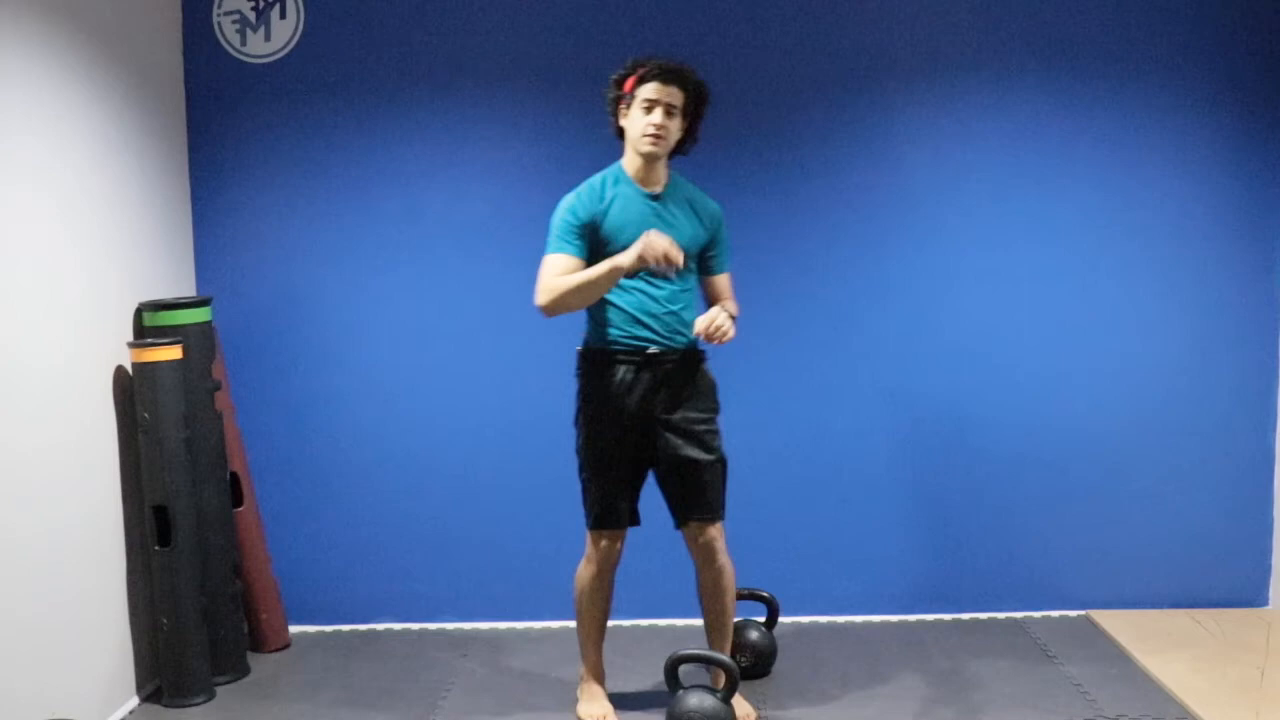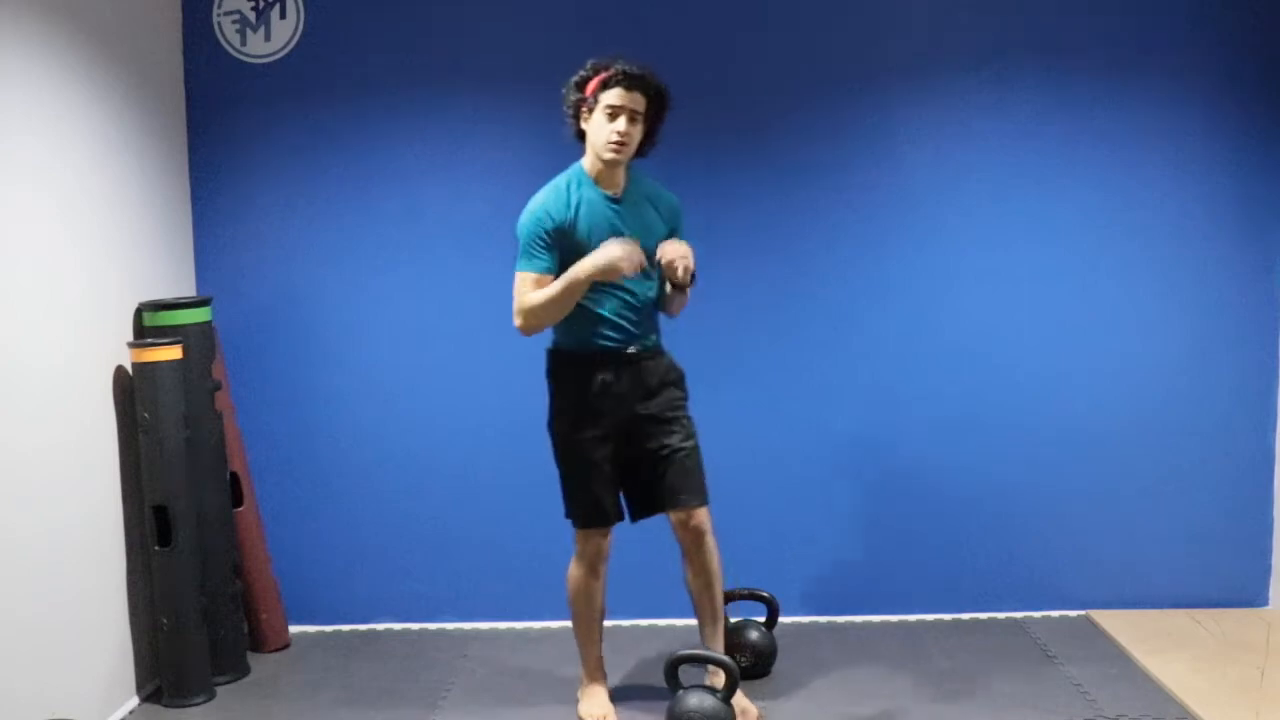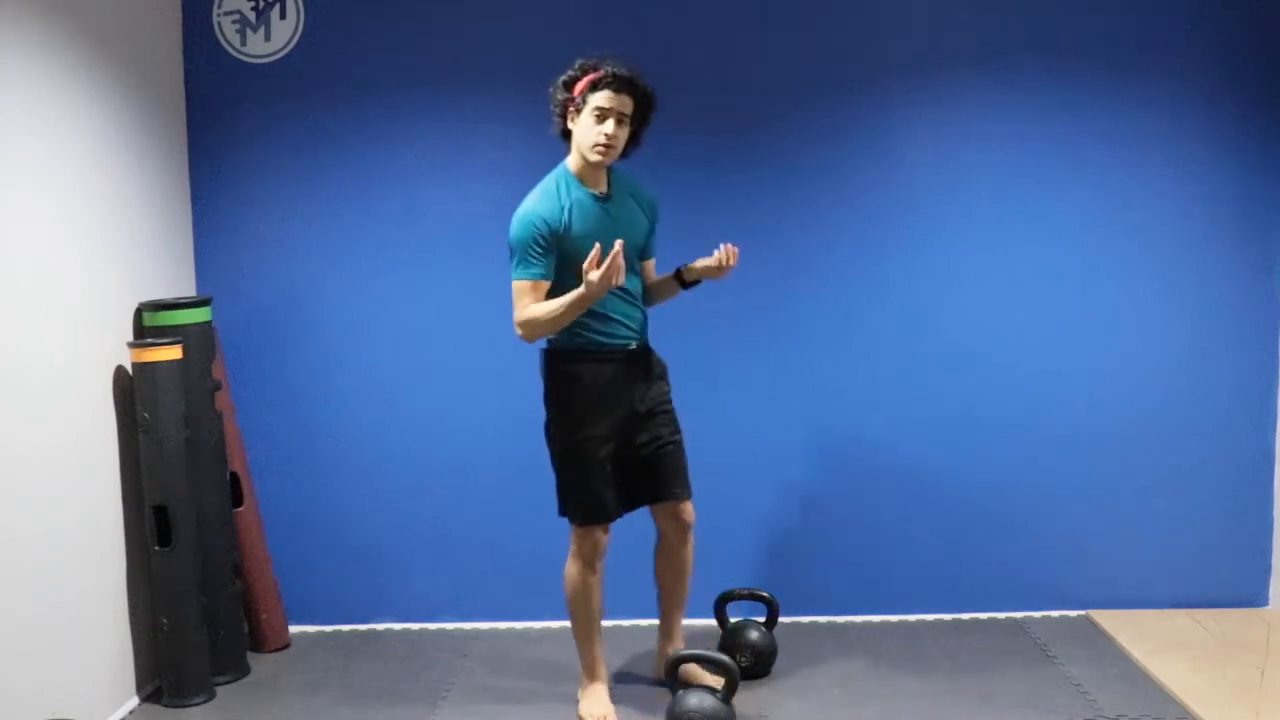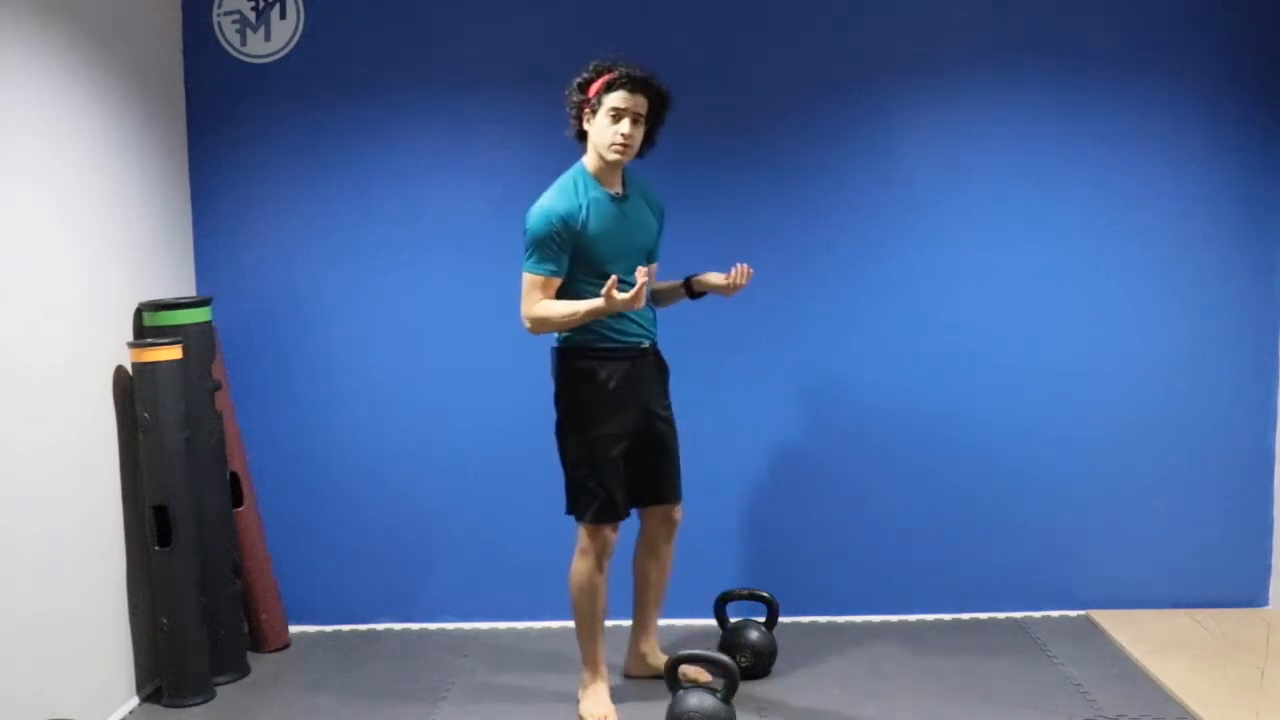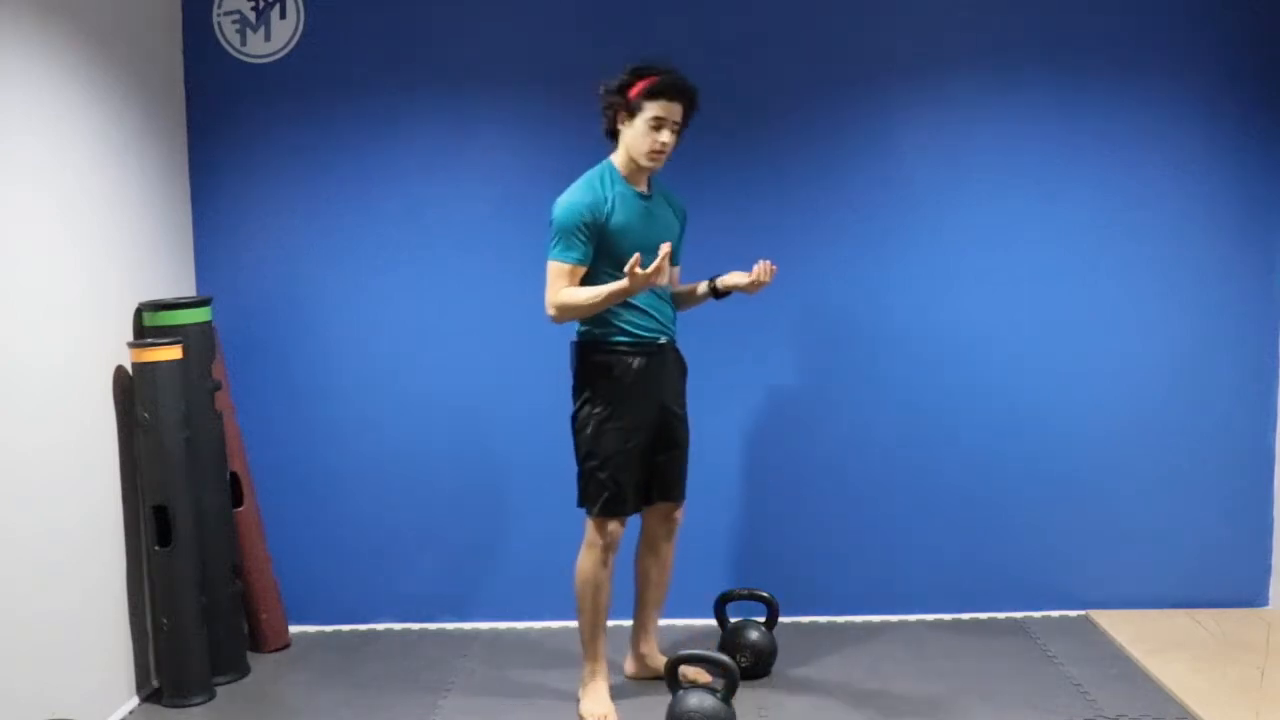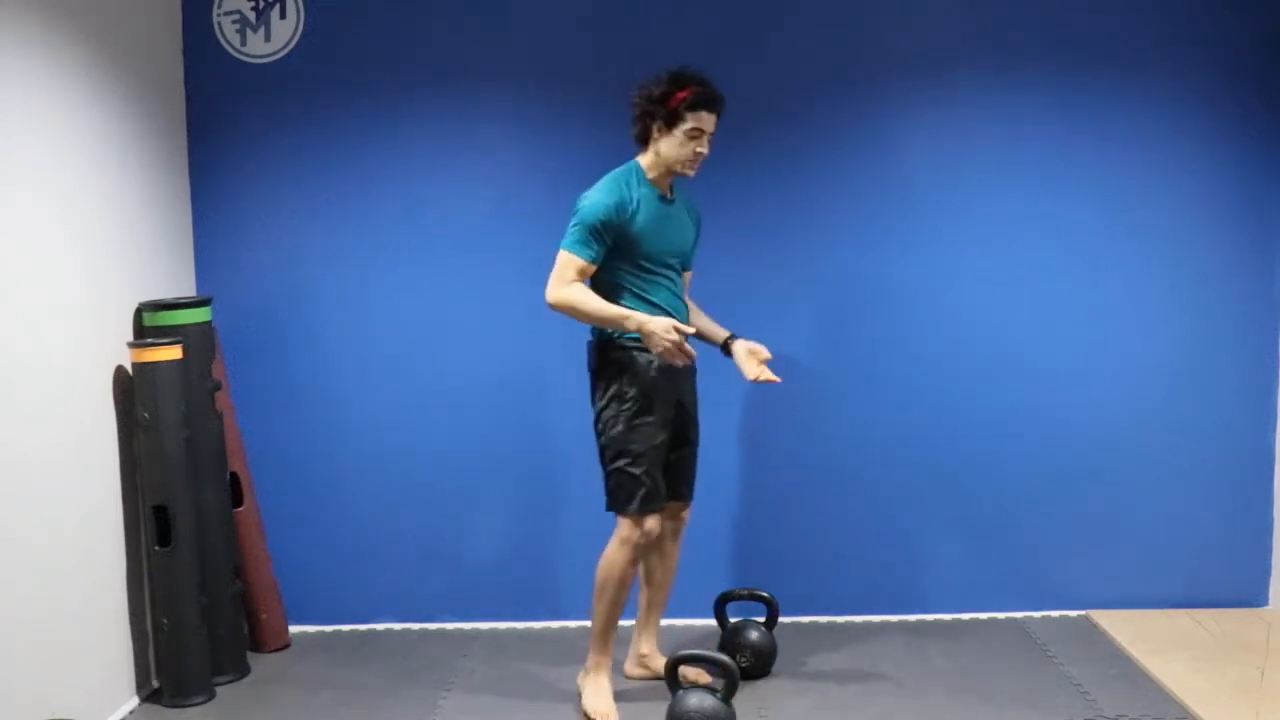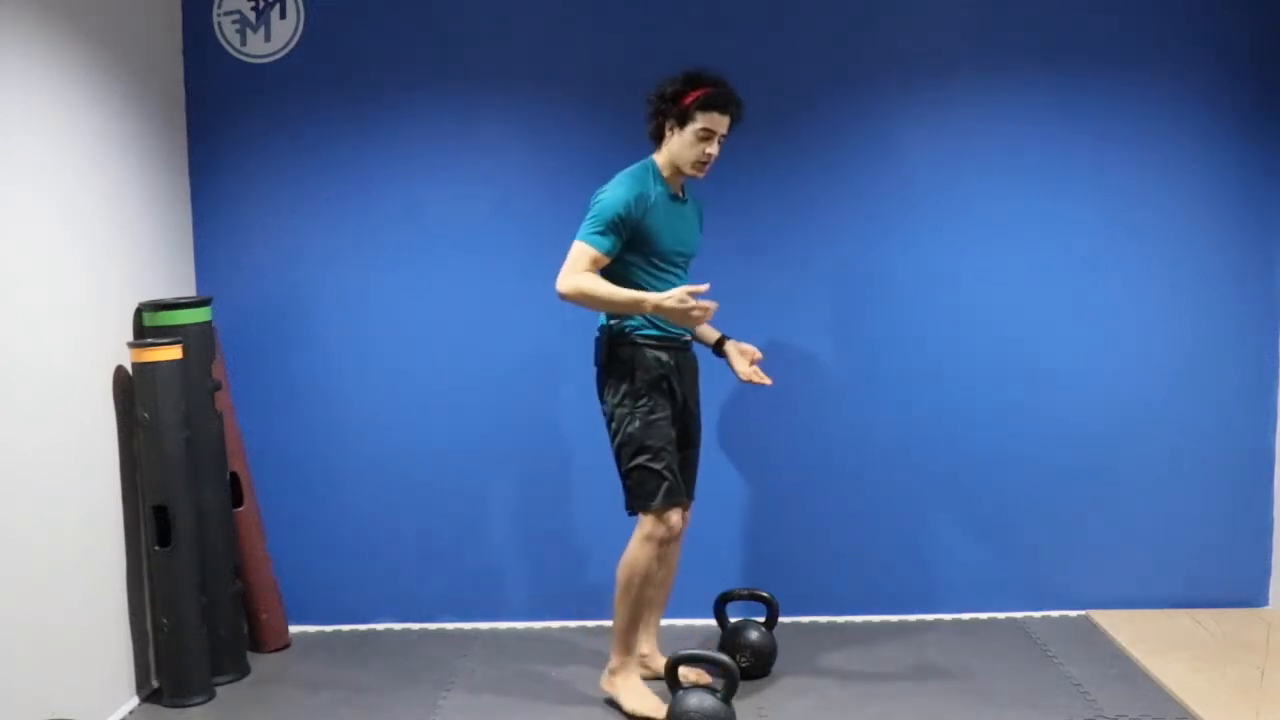
dt=0.3s
person 1, frame 1
left shoulder: (705, 210)
right shoulder: (586, 202)
left elbow: (723, 299)
right elbow: (548, 296)
left wrist: (721, 320)
right wrist: (627, 260)
left hip: (685, 380)
right hip: (612, 379)
left knee: (709, 537)
right knee: (604, 543)
person 1, frame 2
left shoulder: (662, 204)
right shoulder: (548, 208)
right elbow: (526, 317)
left wrist: (681, 274)
right wrist: (589, 268)
left hip: (653, 374)
right hip: (585, 382)
left knee: (694, 523)
right knee: (592, 542)
person 1, frame 3
left shoulder: (640, 199)
right shoulder: (540, 212)
right elbow: (526, 322)
left wrist: (692, 274)
right wrist: (588, 292)
left hip: (643, 372)
right hip: (581, 380)
left knee: (678, 516)
right knee: (590, 539)
left ankle: (671, 649)
person 1, frame 4
left shoulder: (648, 202)
right shoulder: (557, 208)
right elbow: (534, 313)
left wrist: (700, 285)
right wrist: (604, 305)
left hip: (647, 370)
right hip: (592, 378)
left knee: (664, 518)
right knee: (597, 535)
left ankle: (645, 649)
person 1, frame 5
left shoulder: (669, 204)
right shoulder: (582, 201)
right elbow: (557, 303)
left wrist: (721, 284)
right wrist: (627, 285)
left hip: (664, 367)
right hip: (608, 372)
left knee: (665, 516)
right knee: (606, 528)
left ankle: (644, 651)
person 1, frame 6
left shoulder: (686, 210)
right shoulder: (607, 199)
right elbow: (559, 290)
left wrist: (728, 342)
right wrist: (641, 324)
left hip: (675, 371)
right hip: (627, 371)
left knee: (674, 516)
right knee: (638, 523)
left ankle: (645, 650)
right ankle: (595, 667)
person 1, frame 7
left shoulder: (690, 206)
right shoulder: (624, 194)
right elbow: (570, 282)
left wrist: (720, 342)
right wrist: (658, 303)
left hip: (677, 363)
right hip: (633, 365)
left knee: (675, 518)
right knee: (658, 518)
left ankle: (647, 649)
